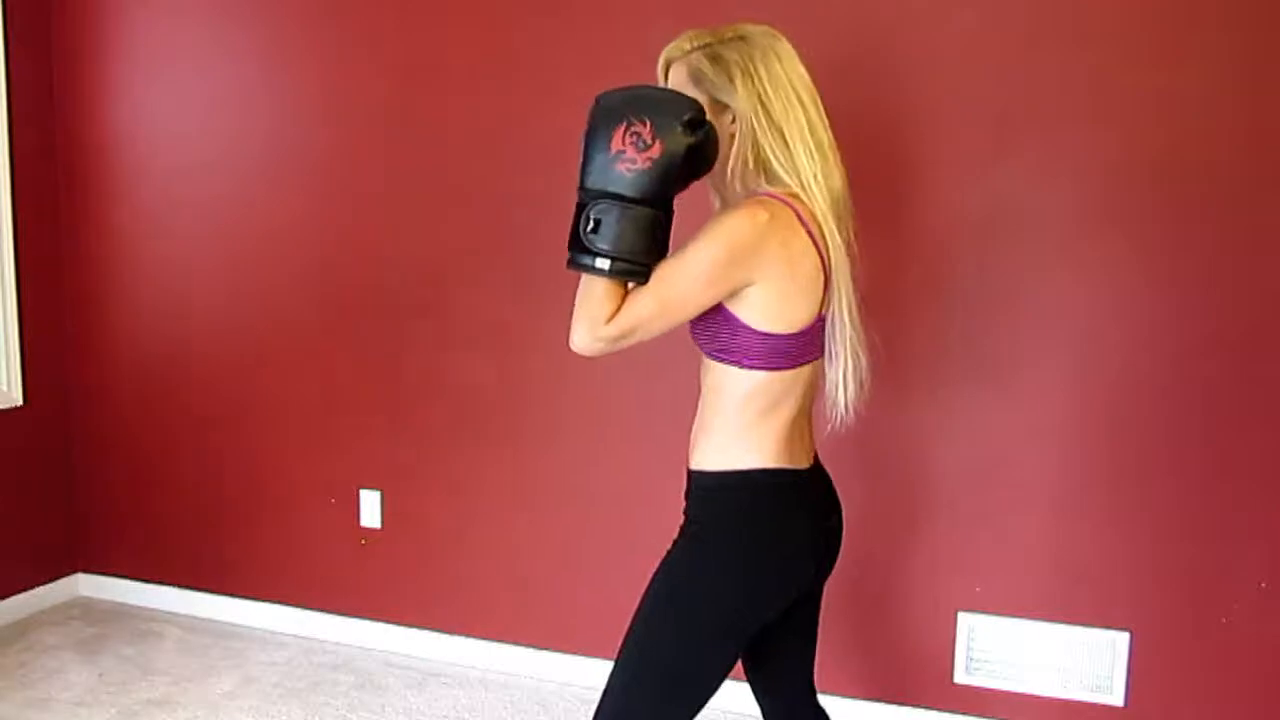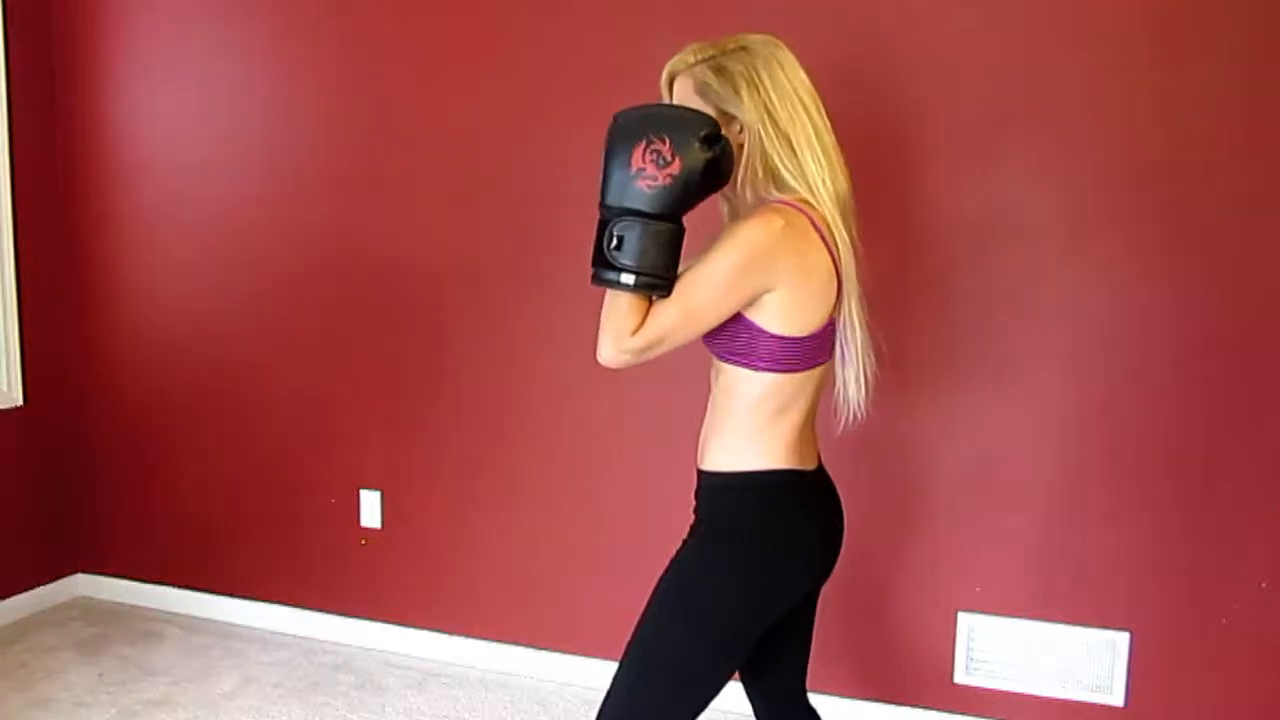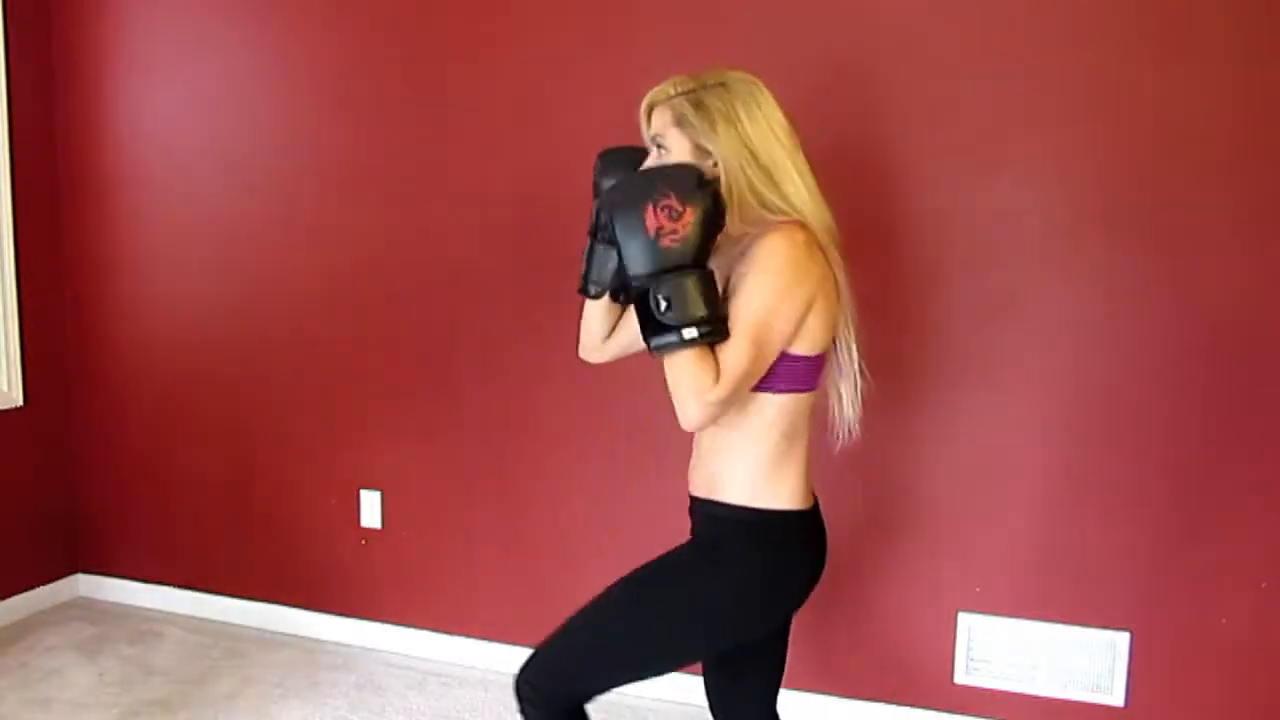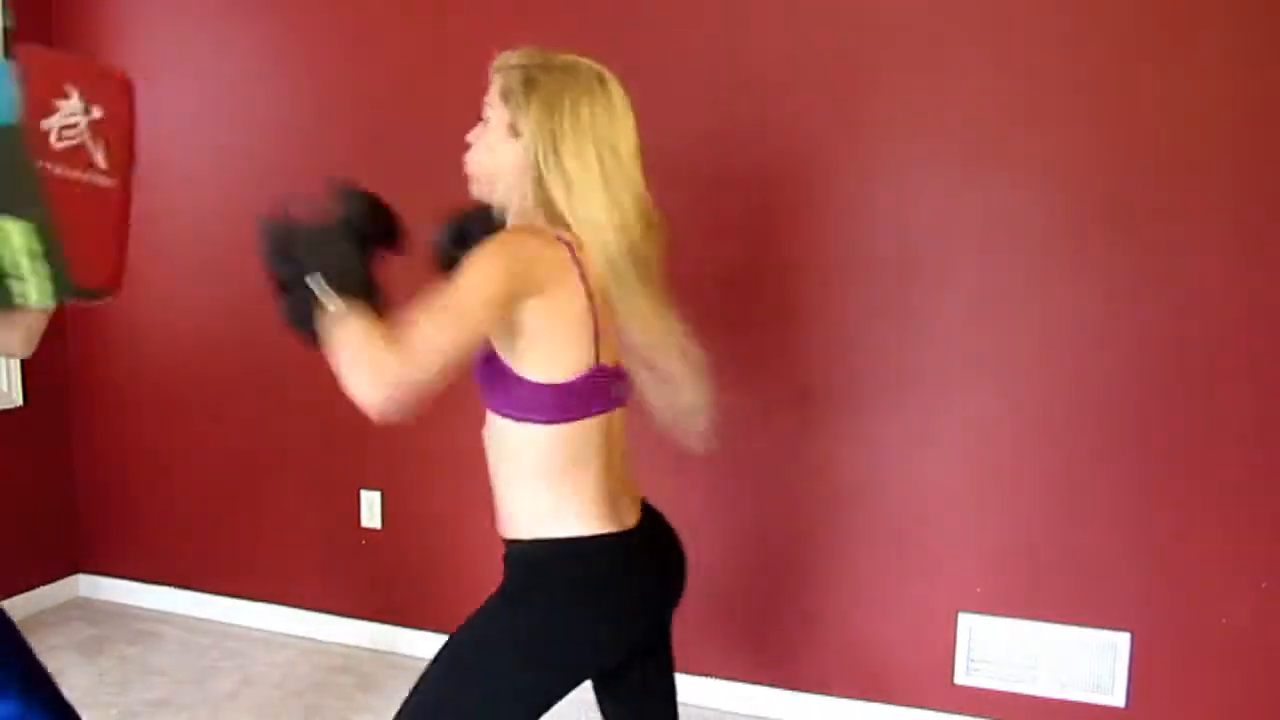
dt=0.4s
person 1, frame 1
left shoulder: (754, 227)
right shoulder: (794, 217)
left elbow: (594, 333)
right elbow: (660, 300)
left wrist: (615, 197)
right wrist: (641, 194)
left hip: (741, 522)
right hip: (796, 510)
person 1, frame 2
left shoulder: (770, 234)
right shoulder: (802, 222)
left elbow: (621, 345)
right elbow: (669, 316)
left hip: (750, 524)
right hip: (796, 512)
person 1, frame 3
left shoulder: (784, 252)
right shoulder: (728, 251)
left elbow: (701, 404)
right elbow: (596, 346)
left wrist: (665, 271)
right wrist: (617, 239)
left hip: (748, 546)
right hip: (767, 539)
person 1, frame 4
left shoulder: (520, 261)
right shoulder: (585, 250)
left elbow: (381, 385)
left wrist: (327, 278)
left hip: (566, 582)
right hip: (638, 559)
